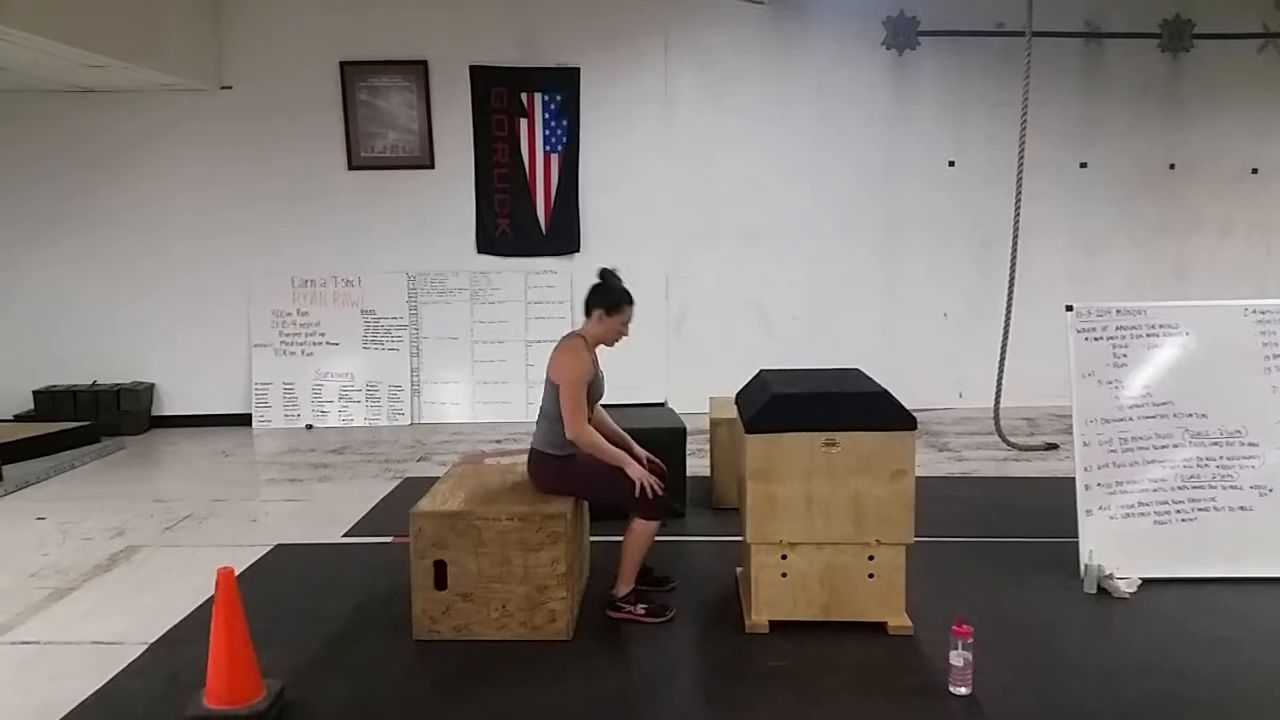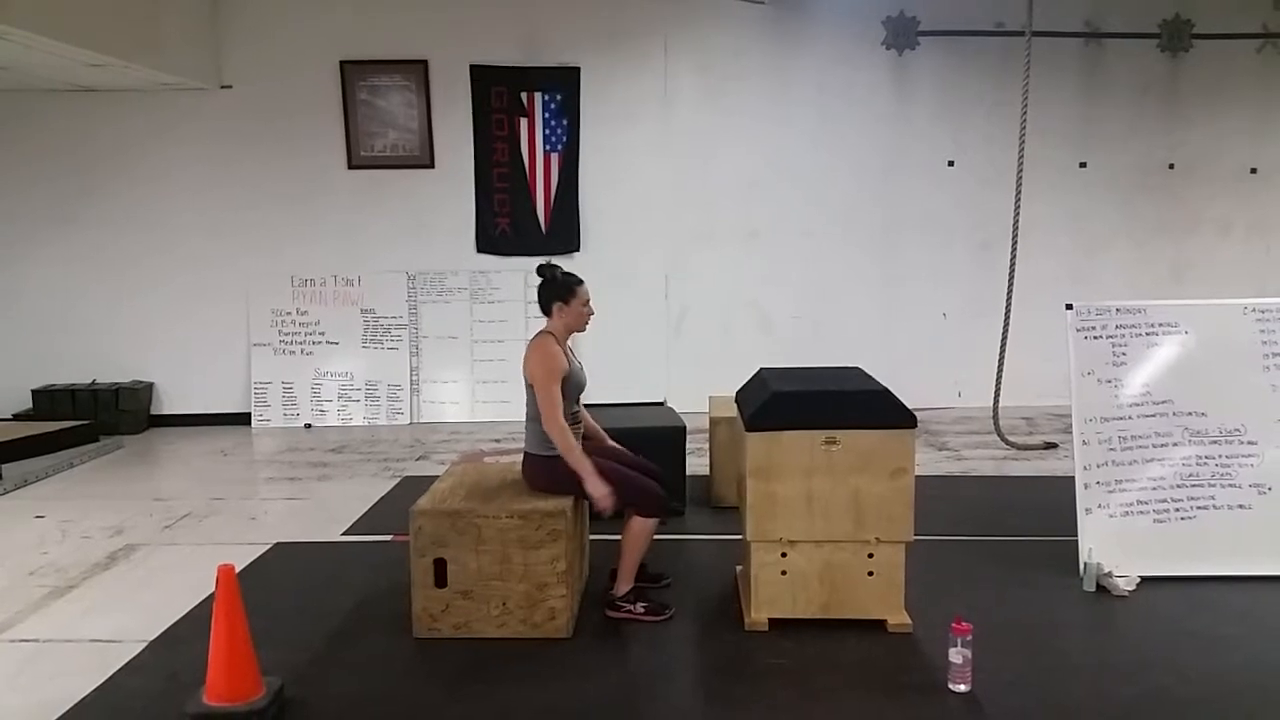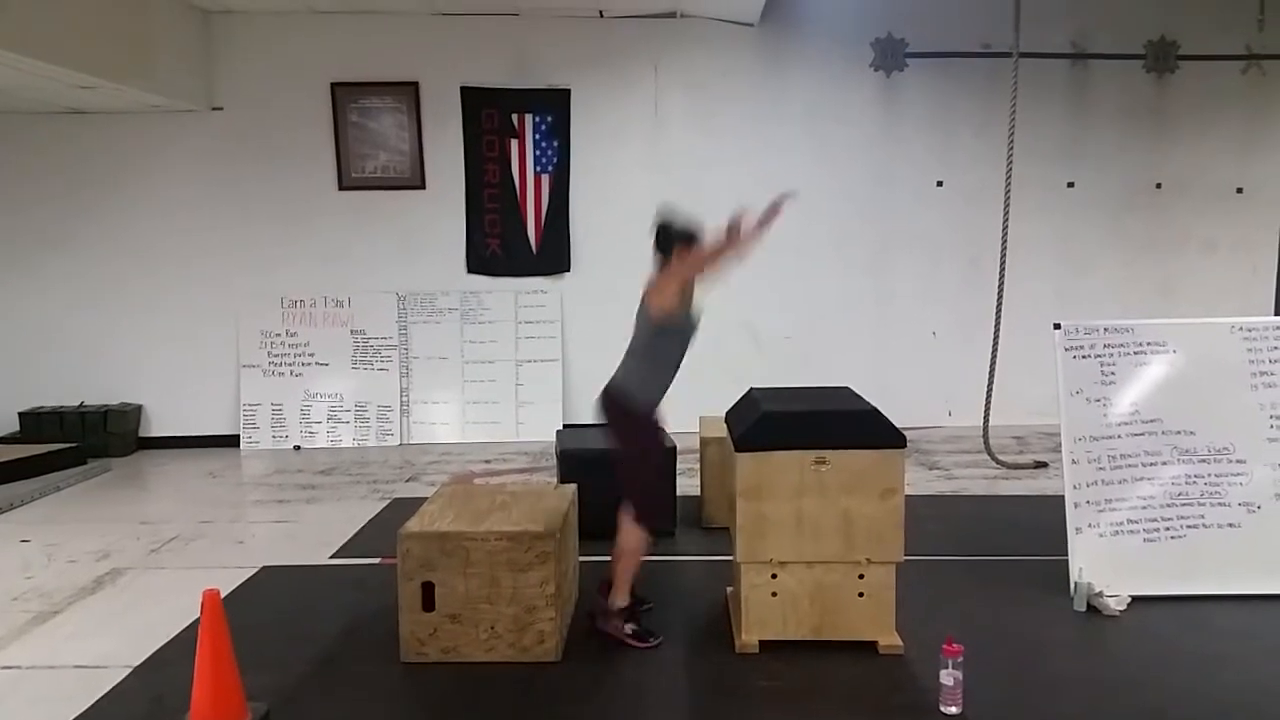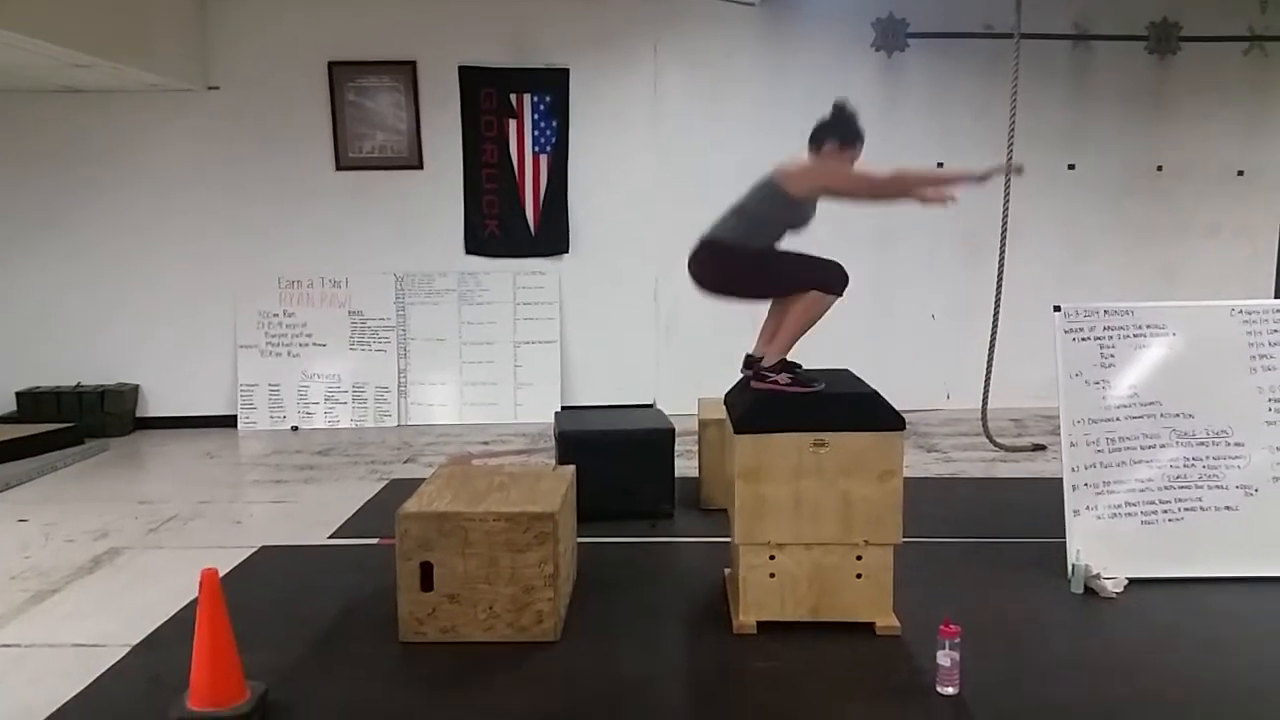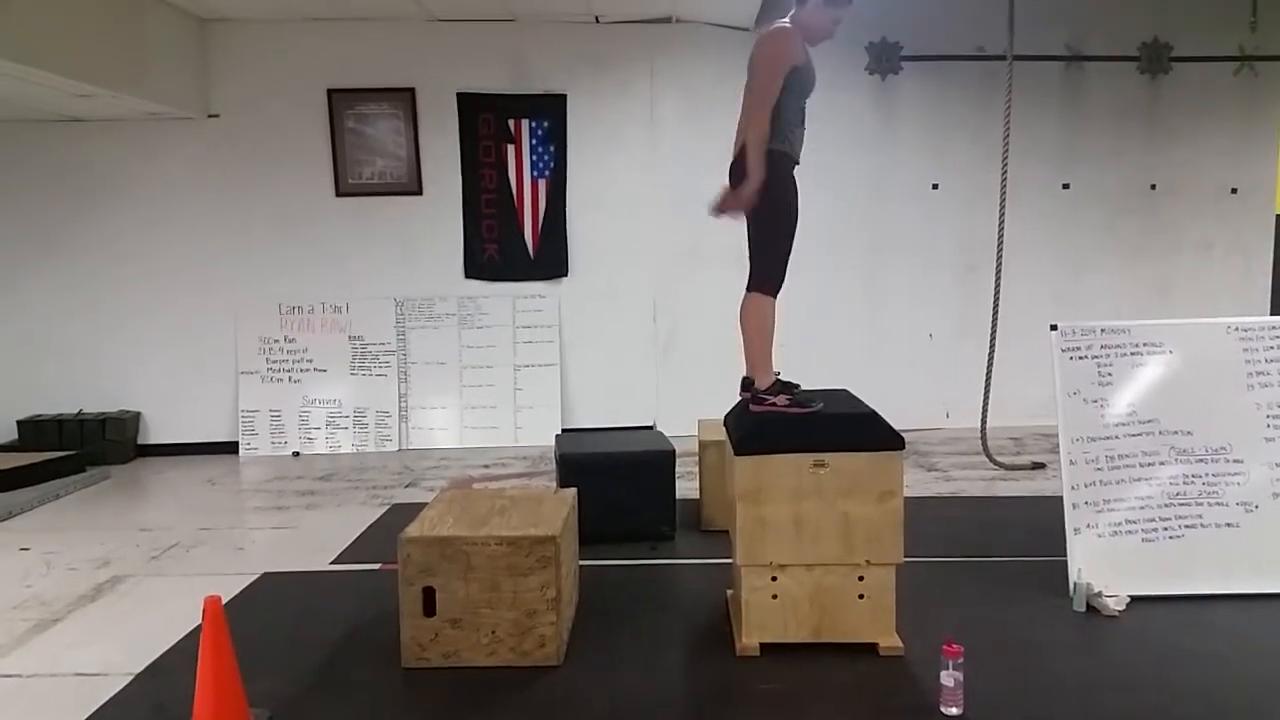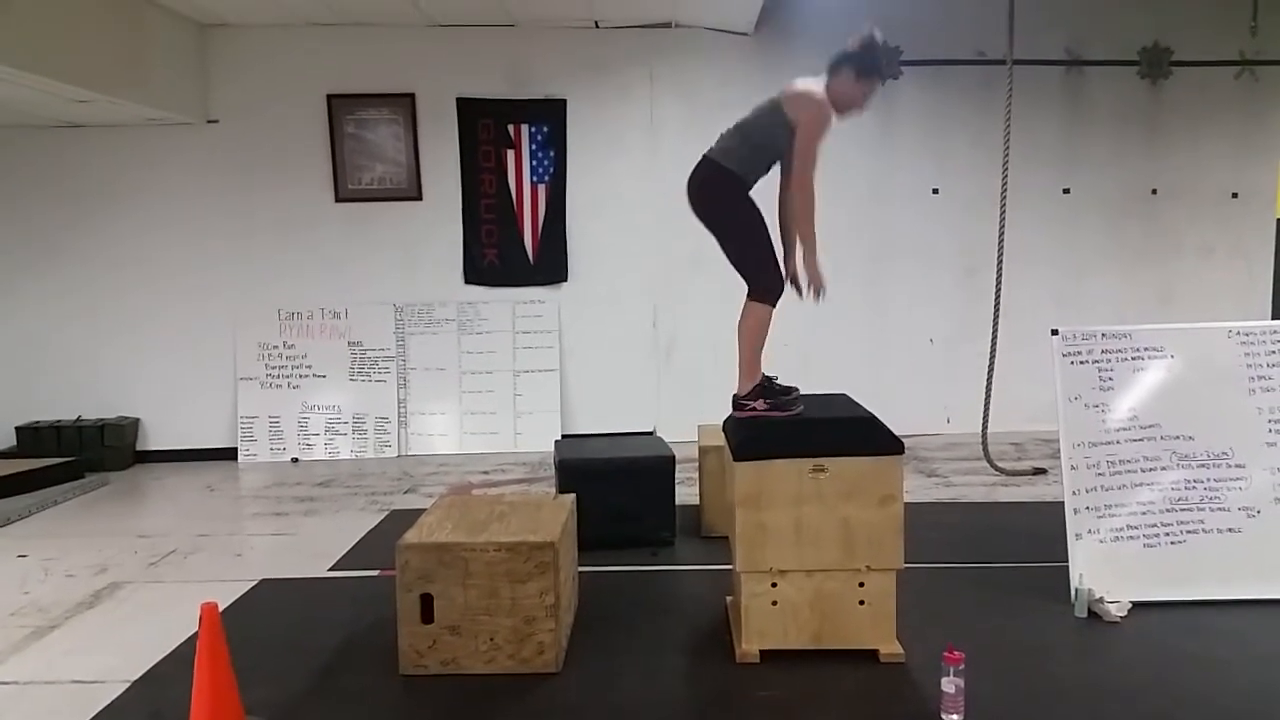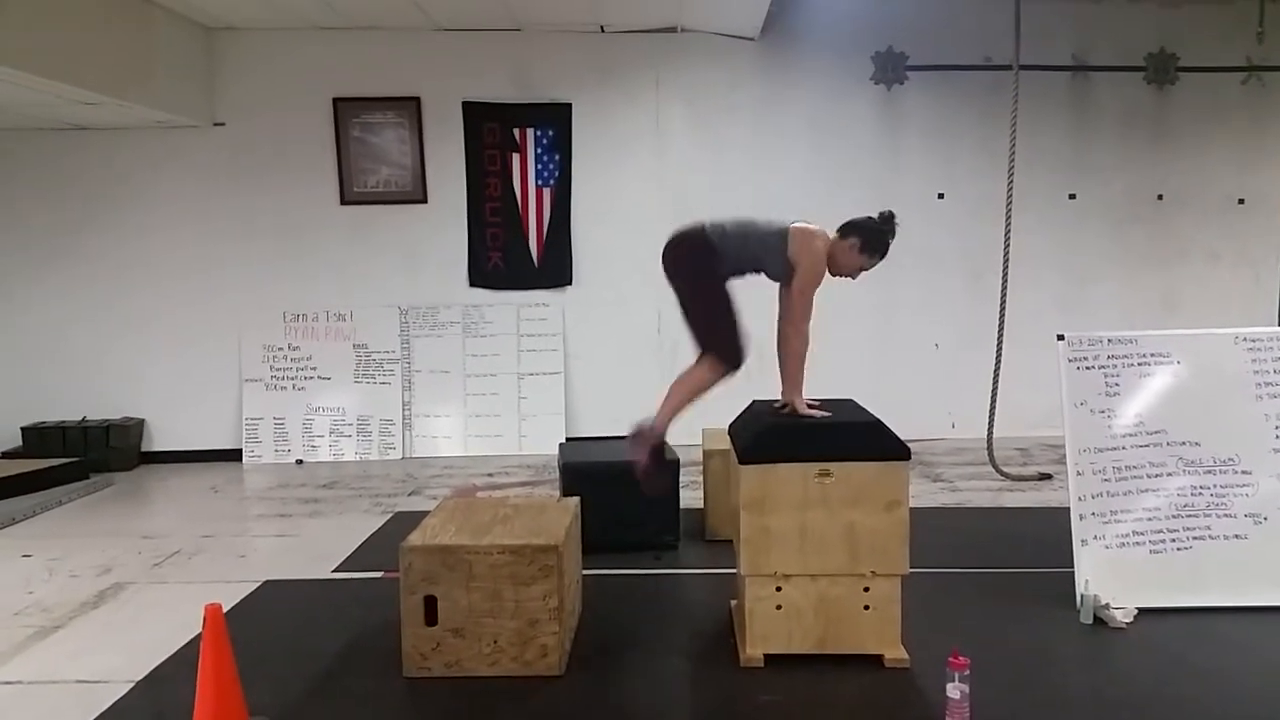
dt=0.7s
person 1, frame 1
left shoulder: (583, 346)
right shoulder: (575, 354)
left elbow: (591, 411)
right elbow: (577, 430)
left wrist: (632, 447)
right wrist: (626, 462)
left hip: (565, 453)
right hip: (553, 463)
left knee: (655, 475)
right knee: (652, 498)
left ankle: (634, 568)
right ankle: (622, 597)
person 1, frame 2
left shoulder: (559, 344)
right shoulder: (546, 350)
right elbow: (553, 424)
left wrist: (607, 443)
right wrist: (590, 478)
left hip: (570, 448)
right hip: (550, 461)
left knee: (651, 476)
right knee: (651, 499)
left ankle: (629, 566)
right ankle: (622, 596)
person 1, frame 3
left shoulder: (669, 285)
right shoulder: (671, 281)
left elbow: (715, 253)
right elbow: (725, 254)
left wrist: (726, 238)
right wrist: (764, 220)
left hip: (627, 403)
right hip: (630, 409)
left knee: (644, 499)
right knee: (648, 506)
left ankle: (617, 586)
right ankle: (618, 608)
person 1, frame 4
left shoulder: (812, 173)
right shoulder: (818, 174)
left elbow: (865, 190)
right elbow: (891, 183)
left wrist: (924, 195)
right wrist: (971, 176)
left hip: (722, 257)
right hip: (723, 263)
left knee: (807, 281)
right knee: (831, 279)
left ankle: (760, 359)
right ankle: (767, 366)
person 1, frame 5
left shoulder: (791, 42)
right shoulder: (783, 38)
right elbow: (757, 110)
left wrist: (744, 182)
right wrist: (752, 178)
left hip: (768, 171)
right hip: (767, 170)
left knee: (766, 279)
right knee: (766, 279)
left ankle: (757, 378)
right ankle: (763, 388)
person 1, frame 6
left shoulder: (808, 98)
right shoulder: (816, 106)
left elbow: (790, 187)
right elbow: (802, 187)
left wrist: (789, 258)
right wrist: (811, 260)
left hip: (716, 182)
right hip: (719, 184)
left knee: (764, 282)
right knee: (767, 283)
left ankle: (752, 380)
right ankle: (747, 394)
person 1, frame 7
left shoulder: (808, 249)
right shoulder: (814, 250)
left elbow: (787, 324)
right elbow: (796, 329)
left wrist: (790, 392)
right wrist: (796, 396)
left hip: (693, 253)
right hip: (694, 255)
left knee: (721, 354)
right knee: (724, 355)
left ankle: (655, 430)
right ankle: (652, 433)
